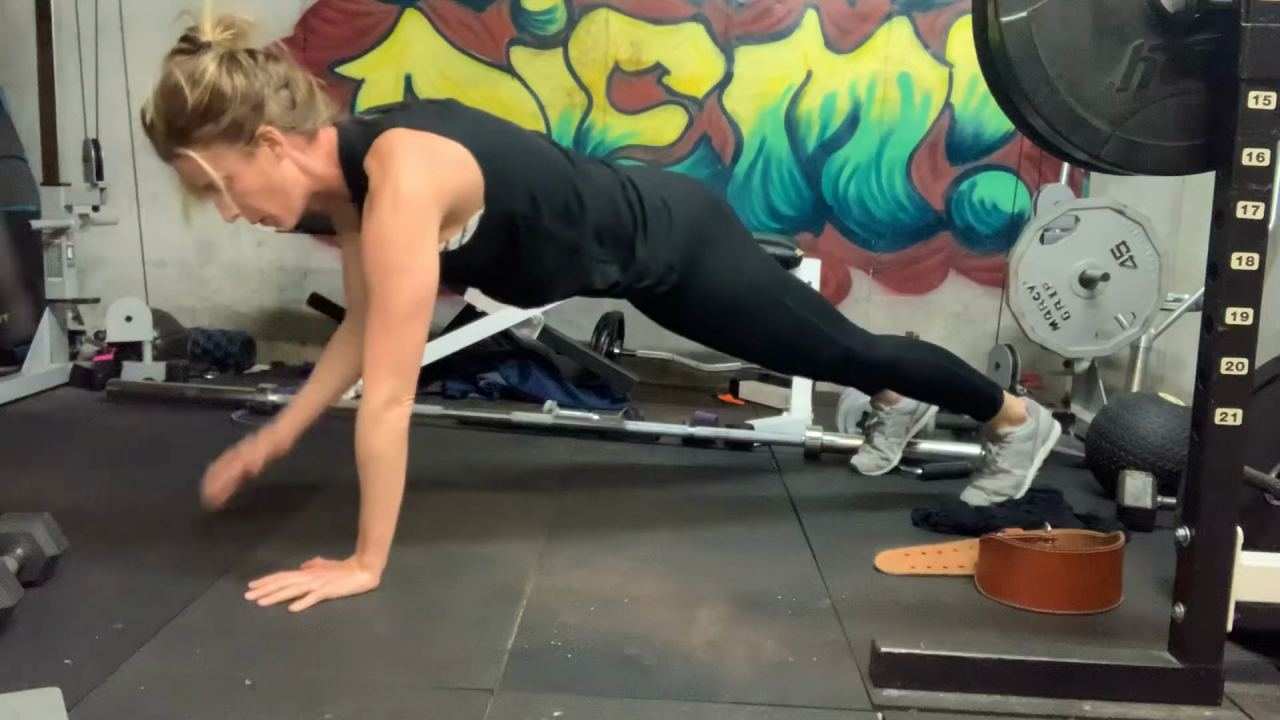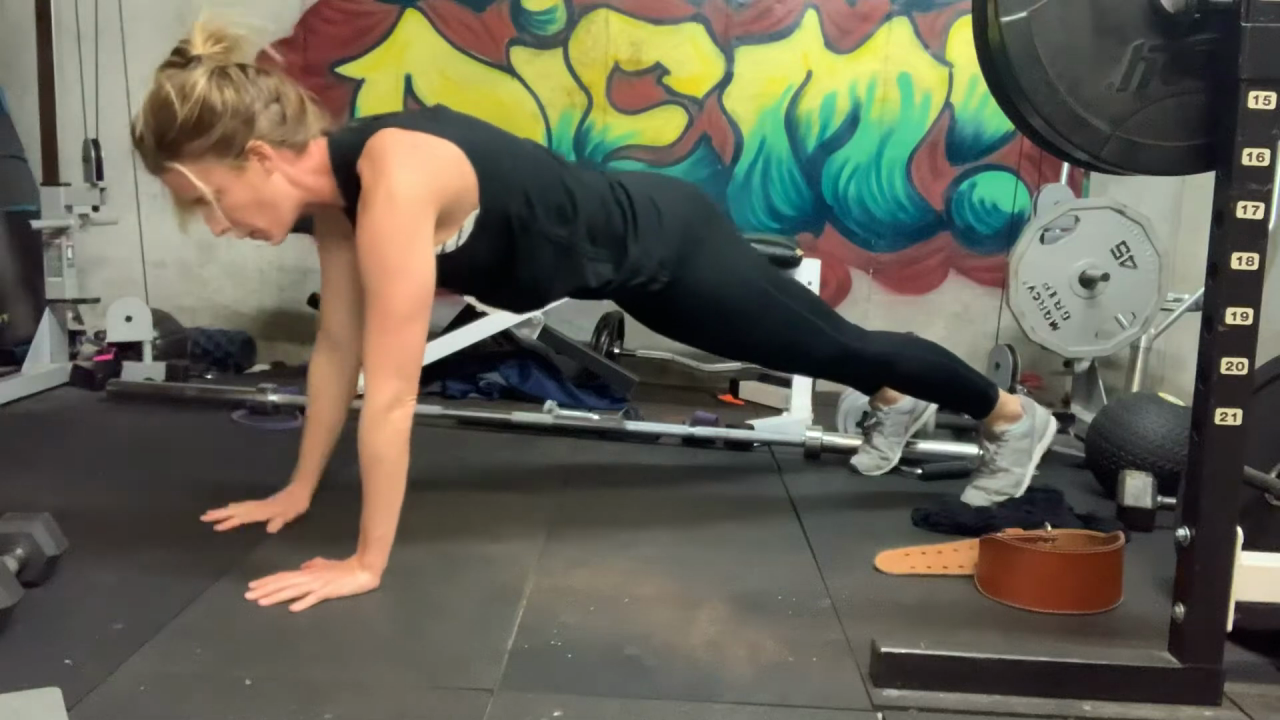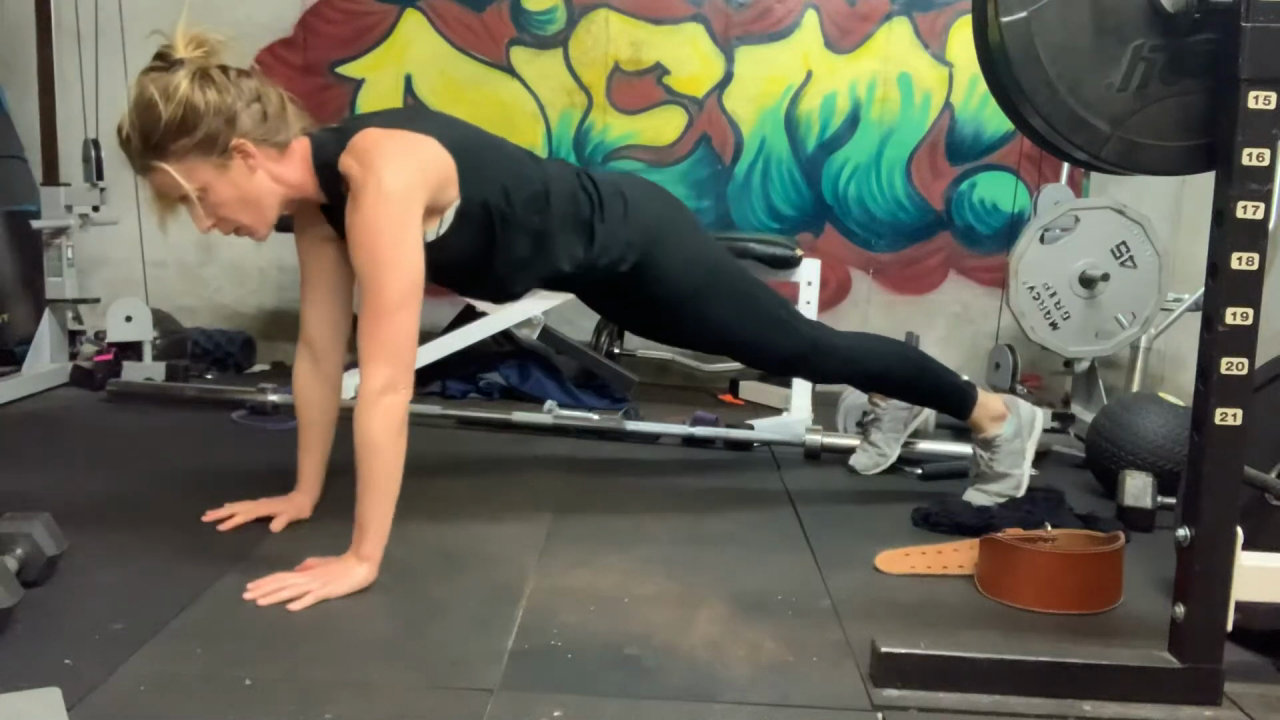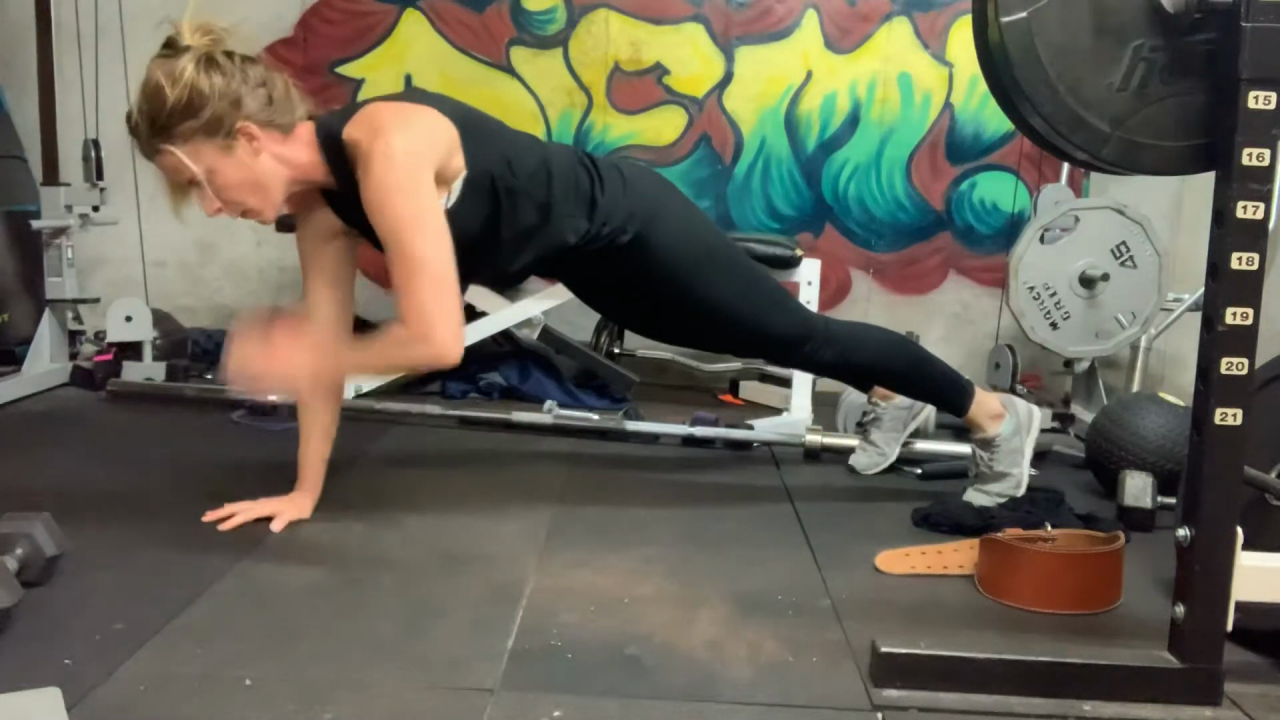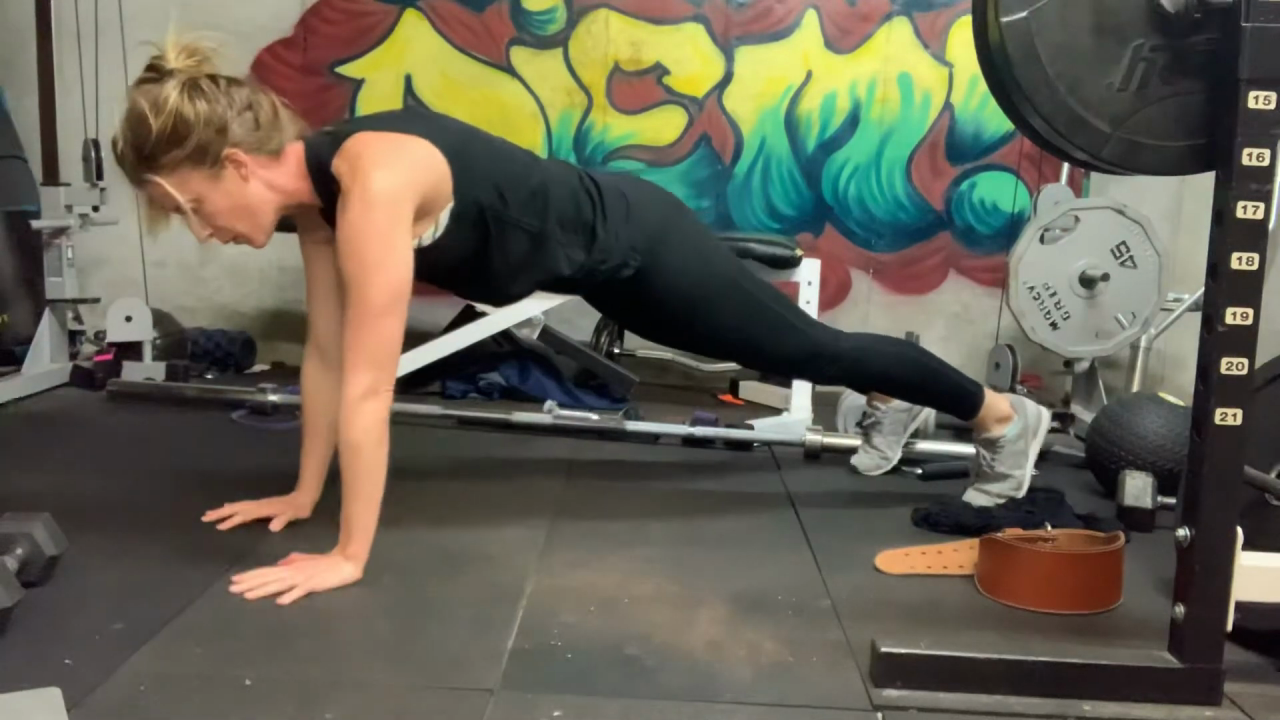
dt=0.7s
person 1, frame 1
left shoulder: (399, 177)
right shoulder: (343, 170)
left elbow: (389, 393)
right elbow: (365, 330)
left wrist: (364, 564)
right wrist: (284, 430)
left hip: (673, 242)
right hip: (632, 236)
left knee: (838, 349)
right knee: (817, 350)
left ankle: (1017, 419)
right ankle: (898, 405)
person 1, frame 2
left shoulder: (392, 179)
right shoulder: (333, 183)
left elbow: (389, 394)
right elbow: (338, 349)
left wrist: (365, 564)
right wrist: (298, 489)
left hip: (665, 243)
right hip: (620, 251)
left knee: (832, 346)
right knee: (812, 351)
left ankle: (1014, 416)
right ankle: (897, 403)
person 1, frame 3
left shoulder: (379, 173)
right shoulder: (314, 191)
left elbow: (387, 381)
right elbow: (319, 351)
left wrist: (362, 558)
right wrist: (303, 493)
left hip: (629, 238)
right hip: (589, 259)
left knee: (801, 346)
right knee: (782, 350)
left ankle: (999, 418)
right ankle: (894, 405)
person 1, frame 4
left shoulder: (384, 146)
right shoulder: (316, 187)
left elbow: (437, 337)
right elbow: (327, 334)
left wrist: (303, 367)
right wrist: (303, 487)
left hip: (628, 224)
right hip: (585, 257)
left knee: (794, 332)
right knee: (763, 342)
left ankle: (997, 417)
right ankle: (893, 401)
person 1, frame 5
left shoulder: (372, 180)
right shoulder: (314, 190)
left elbow: (367, 388)
right elbow: (325, 353)
left wrist: (348, 556)
right wrist: (302, 494)
left hip: (634, 243)
right hip: (596, 255)
left knee: (806, 350)
right knee: (787, 347)
left ankle: (1004, 416)
right ankle: (893, 405)
